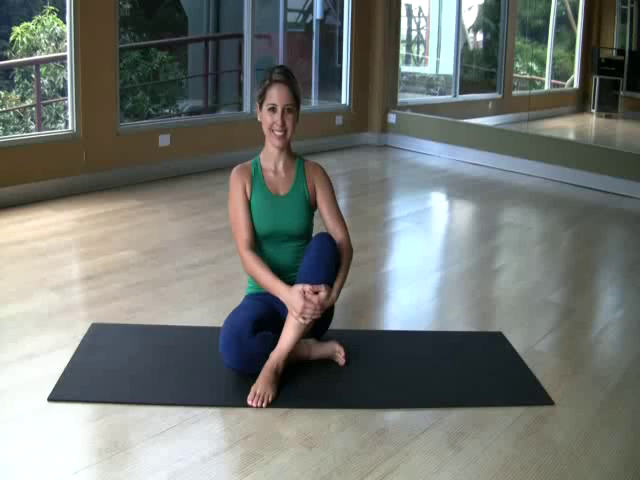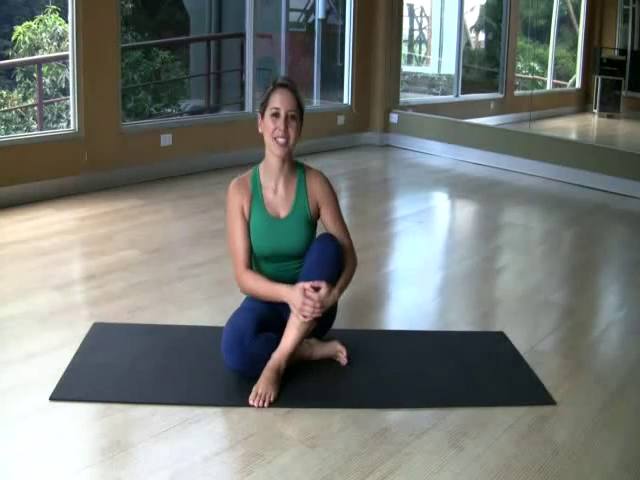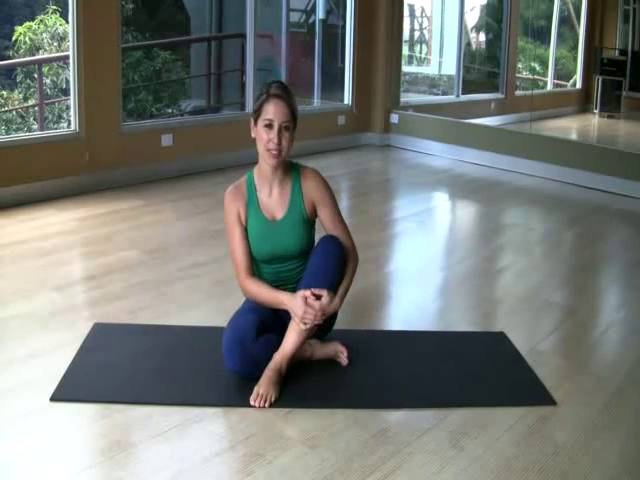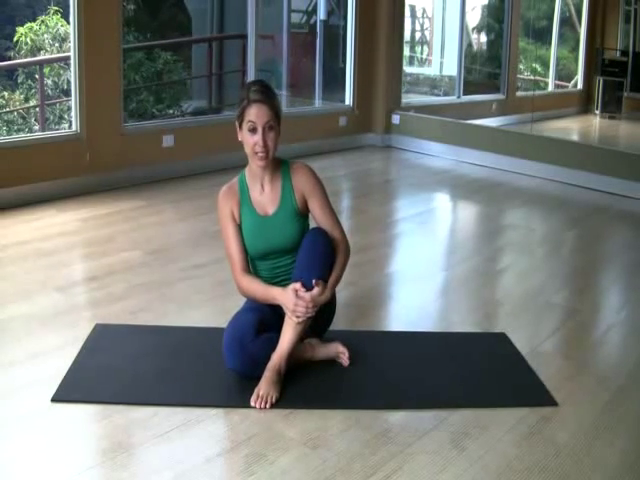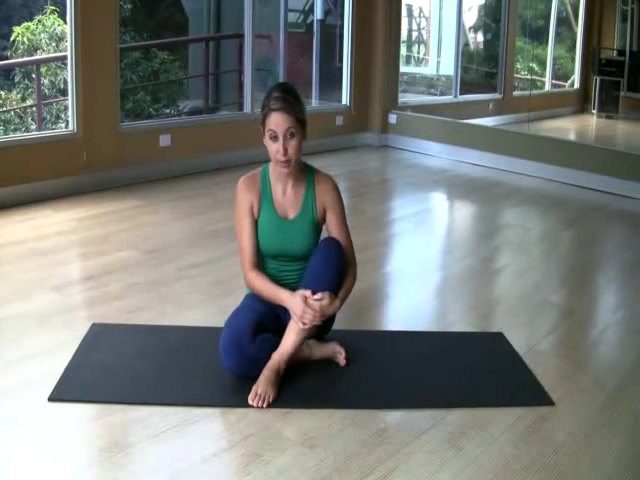
dt=1s
person 1, frame 1
left shoulder: (313, 174)
right shoulder: (242, 176)
left elbow: (343, 243)
right elbow: (246, 253)
left wrist: (333, 290)
right wrist: (285, 293)
left hip: (309, 302)
right hip: (265, 296)
left knee: (323, 244)
right knee: (233, 346)
left ankle: (276, 361)
right ankle: (307, 348)
person 1, frame 2
left shoulder: (316, 183)
right shoulder: (240, 189)
left elbow: (348, 255)
right elbow: (243, 275)
left wrist: (333, 293)
right wrist: (288, 293)
left hip: (311, 307)
right hip: (266, 300)
left knee: (327, 246)
right knee: (234, 349)
left ankle: (277, 362)
right ankle: (309, 348)
person 1, frame 3
left shoulder: (311, 183)
right shoulder: (236, 195)
left elbow: (349, 252)
right elbow: (246, 279)
left wrist: (336, 299)
right wrist: (287, 300)
left hip: (311, 305)
right hip: (268, 302)
left knee: (330, 247)
right knee: (235, 351)
left ankle: (279, 363)
right ankle: (309, 349)
person 1, frame 4
left shoulder: (301, 176)
right shoulder: (229, 195)
left elbow: (341, 243)
right elbow: (242, 278)
left wrist: (326, 290)
right wrist: (281, 295)
left hip: (309, 303)
right hip: (267, 300)
left knee: (317, 238)
right knee: (236, 351)
left ankle: (278, 362)
right ankle: (311, 350)
person 1, frame 5
left shoulder: (324, 187)
right shoulder: (249, 187)
left elbow: (349, 263)
right elbow: (250, 271)
left wrist: (336, 300)
right wrist: (288, 298)
left hip: (311, 307)
right hip: (267, 299)
left knee: (330, 250)
right knee: (233, 352)
left ankle: (277, 362)
right ankle: (307, 350)
